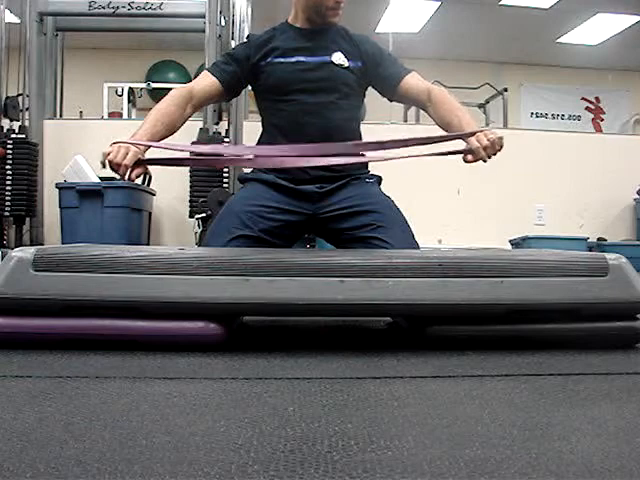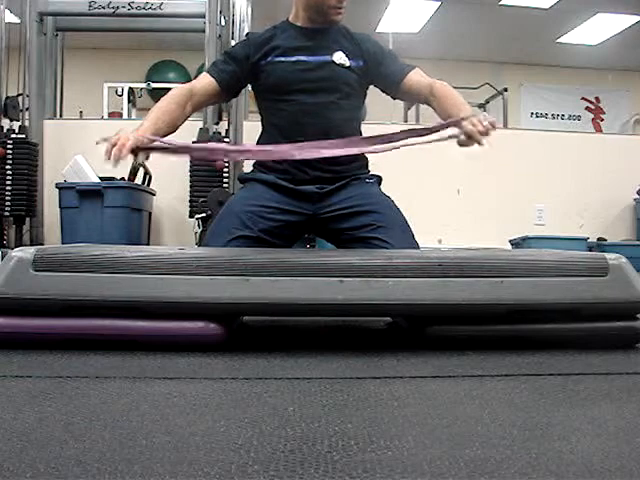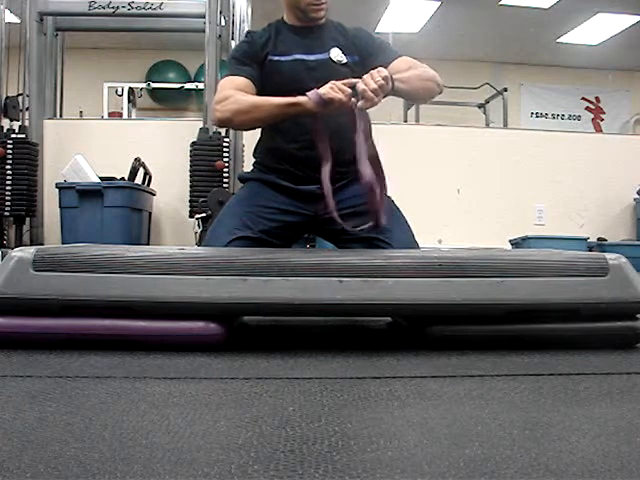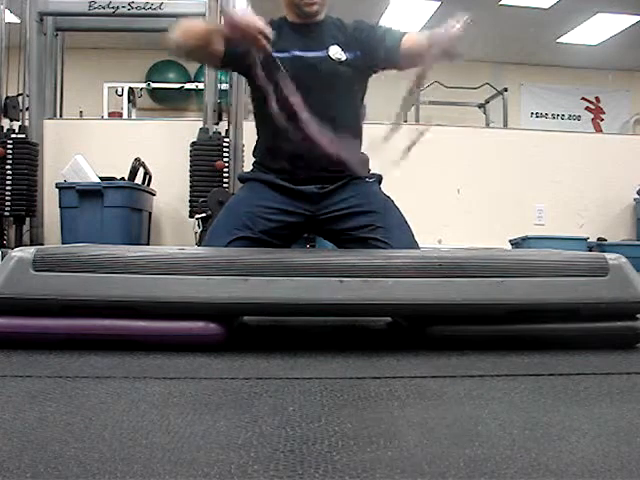
dt=0.7s
person 1, frame 1
left shoulder: (361, 49)
right shoulder: (258, 48)
left elbow: (427, 94)
right elbow: (189, 96)
left wrist: (473, 133)
right wrist: (138, 143)
left hip: (349, 186)
right hip: (273, 186)
person 1, frame 2
left shoulder: (362, 48)
right shoulder: (259, 46)
left elbow: (430, 88)
right elbow: (190, 95)
left wrist: (466, 118)
right wrist: (143, 133)
left hip: (349, 186)
right hip: (273, 185)
person 1, frame 3
left shoulder: (357, 41)
right shoulder: (256, 44)
left elbow: (431, 82)
right elbow: (224, 110)
left wrist: (390, 82)
right wrist: (307, 102)
left hip: (347, 184)
right hip: (274, 185)
person 1, frame 4
left shoulder: (359, 36)
right shoulder: (253, 36)
left elbow: (426, 48)
right elbow: (180, 40)
left wrist: (443, 38)
right wrist: (224, 27)
left hip: (347, 185)
right hip: (272, 185)
